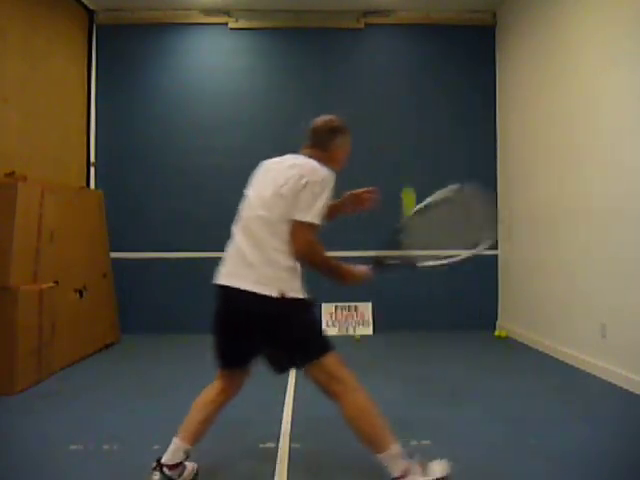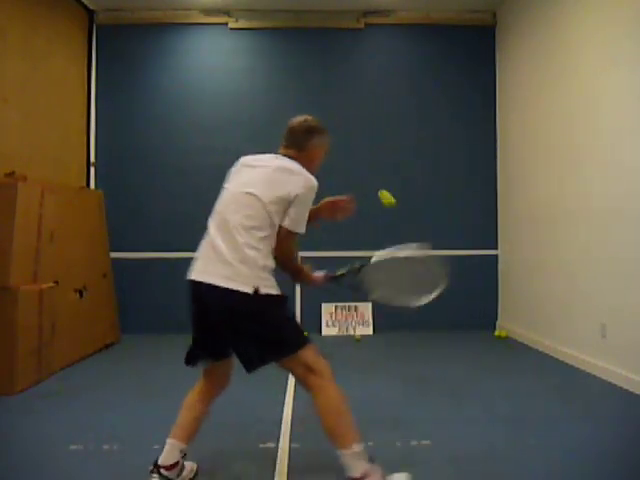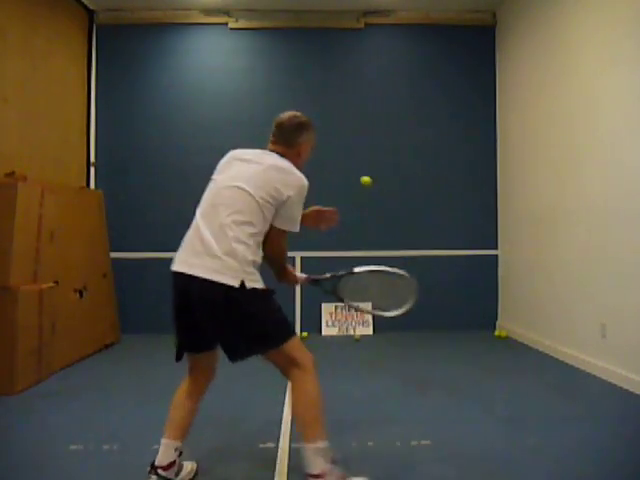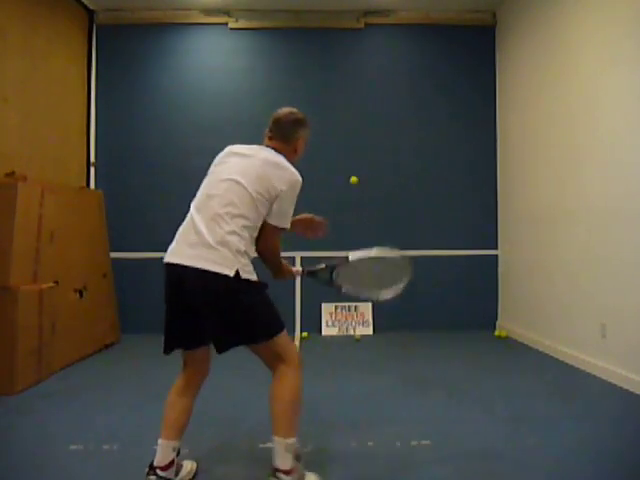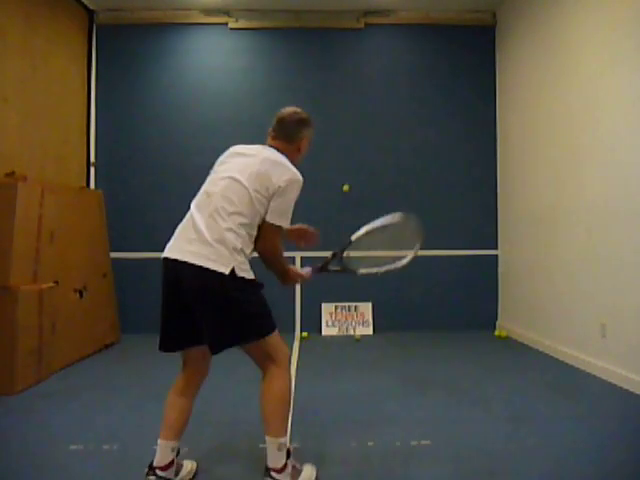
dt=0.1s
person 1, frame 1
left shoulder: (268, 166)
right shoulder: (318, 175)
right elbow: (302, 245)
left wrist: (340, 206)
right wrist: (343, 272)
left hip: (229, 287)
right hip: (272, 295)
left knee: (227, 382)
right knee: (340, 383)
person 1, frame 2
left shoulder: (244, 164)
right shoulder: (304, 181)
right elbow: (281, 250)
left wrist: (313, 212)
right wrist: (305, 276)
left hip: (203, 281)
right hip: (245, 291)
left knee: (212, 380)
right knee: (317, 374)
person 1, frame 3
left shoulder: (232, 157)
right shoulder: (294, 181)
right elbow: (272, 249)
left wrist: (302, 218)
right wrist: (287, 275)
left hip: (186, 274)
right hip: (230, 284)
left knee: (199, 375)
right knee: (301, 366)
person 1, frame 4
left shoulder: (230, 152)
right shoulder: (288, 176)
right elbow: (267, 245)
left wrist: (289, 223)
right wrist: (282, 270)
left hip: (179, 264)
right hip: (223, 274)
left knee: (193, 371)
right knee: (286, 361)
person 1, frame 5
left shoulder: (234, 153)
right shoulder: (289, 175)
right elbow: (266, 245)
left wrist: (284, 230)
right wrist: (288, 273)
left hip: (176, 261)
right hip: (218, 272)
left knee: (193, 371)
right knee: (276, 361)
